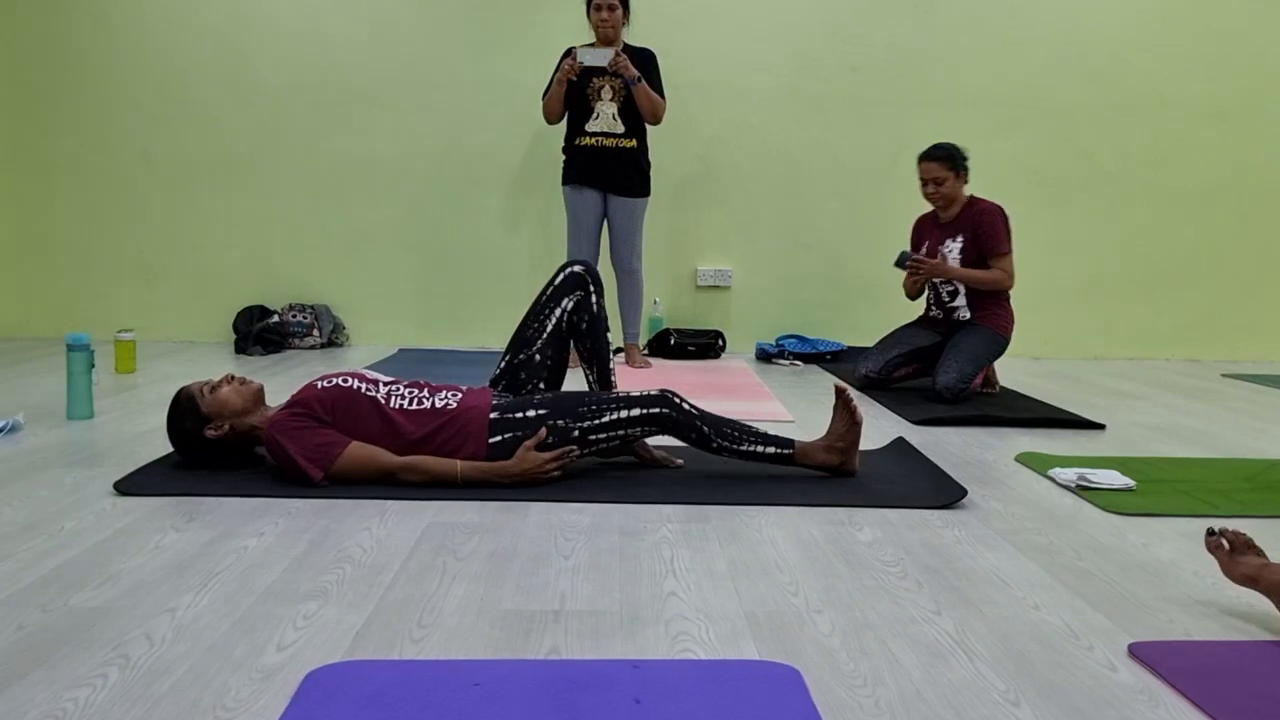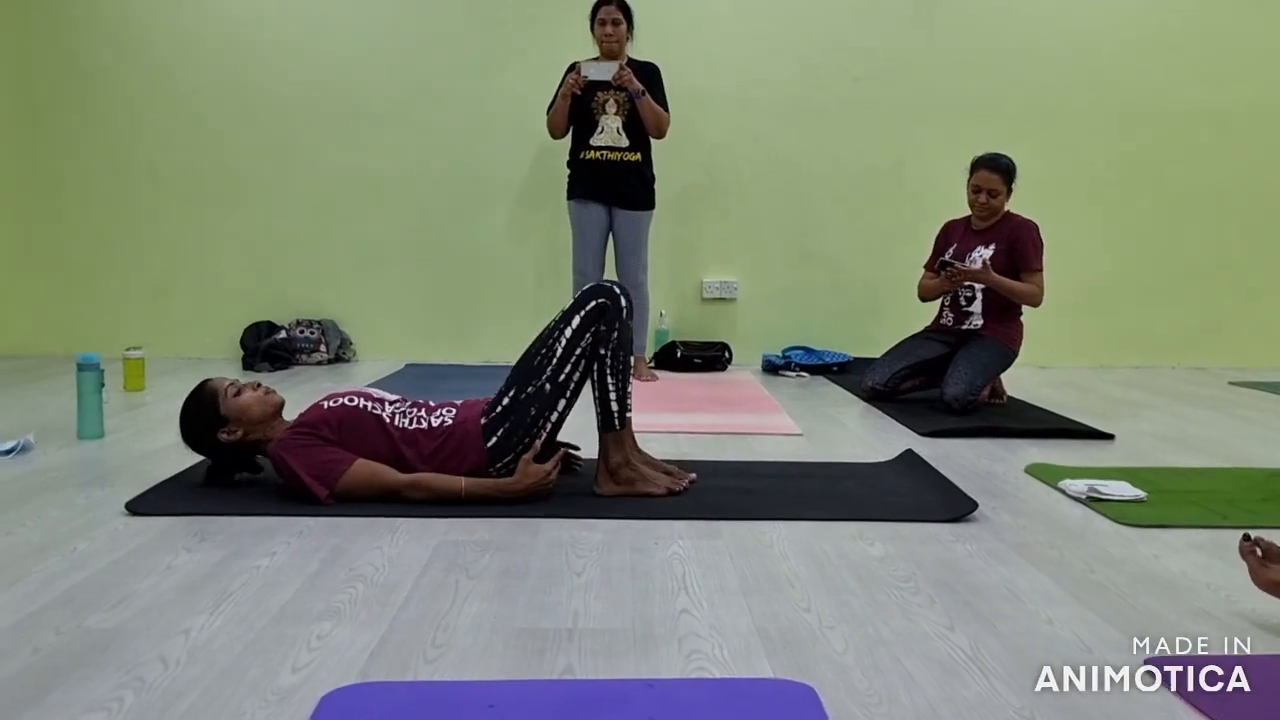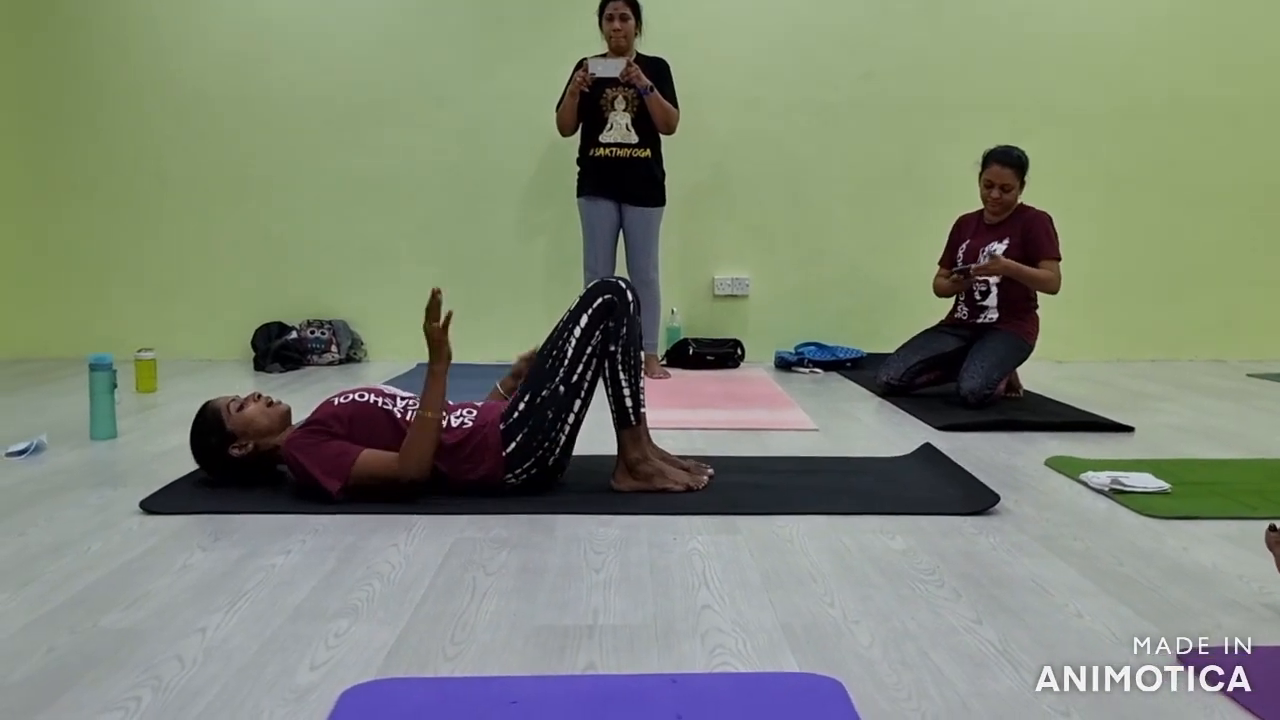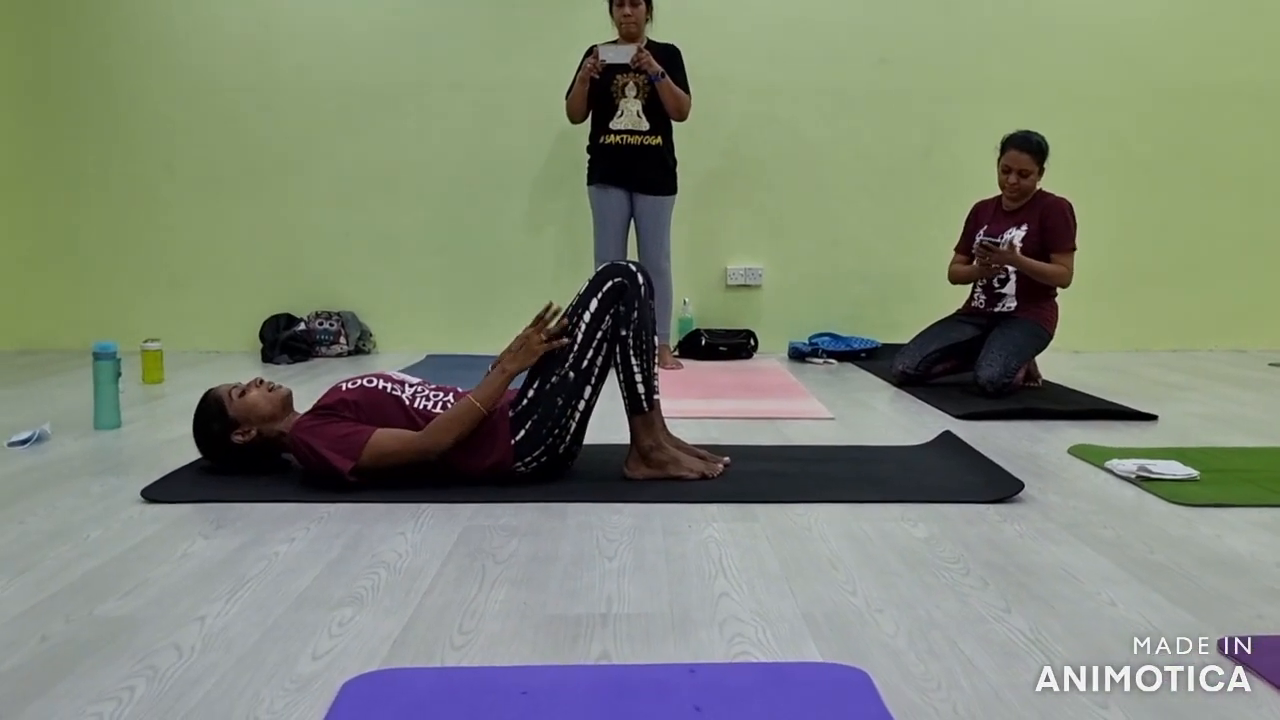
dt=1s
person 1, frame 1
left shoulder: (301, 411)
right shoulder: (288, 436)
right elbow: (400, 466)
right wrist: (502, 473)
left hip: (495, 403)
right hip: (493, 435)
left knee: (577, 277)
right knee: (664, 407)
left ankle: (613, 424)
right ankle: (814, 454)
person 1, frame 2
left shoulder: (308, 430)
right shoulder: (293, 453)
right elbow: (405, 485)
left wrist: (535, 438)
right wrist: (507, 487)
left hip: (485, 421)
right hip: (493, 446)
left knee: (608, 298)
right knee: (602, 305)
left ankle: (622, 453)
right ankle: (617, 469)
person 1, frame 3
left shoulder: (316, 434)
right shoulder: (306, 451)
right elbow: (413, 468)
left wrist: (508, 385)
right wrist: (438, 364)
left hip: (502, 430)
right hip: (518, 454)
left knee: (614, 294)
right knee: (607, 302)
left ankle: (640, 450)
right ankle: (635, 466)
person 1, frame 4
left shoulder: (321, 421)
right shoulder: (314, 438)
right elbow: (430, 443)
left wrist: (505, 361)
right wrist: (512, 368)
left hip: (514, 418)
right hip: (524, 440)
left knee: (626, 278)
right knee: (618, 286)
left ankle: (654, 437)
right ankle: (647, 451)
person 2, frame 1
left shoulder: (642, 58)
right shoulder: (573, 56)
left elbow: (656, 116)
right elbow: (551, 117)
left wrist: (632, 75)
right wrist: (561, 79)
left hip: (629, 176)
right hip: (581, 175)
left knee: (628, 263)
right knee: (580, 262)
left ankle: (632, 345)
person 2, frame 2
left shoulder: (647, 72)
right shoulder: (577, 71)
left elbow: (660, 130)
right elbow: (556, 131)
left wrist: (636, 89)
right wrist: (566, 93)
left hip: (634, 191)
right hip: (586, 190)
left knee: (634, 276)
right knee: (586, 275)
left ankle: (638, 358)
person 2, frame 3
left shoulder: (655, 67)
right shoulder: (586, 67)
left elbow: (669, 125)
right elbow: (565, 129)
left wrist: (644, 85)
right wrist: (574, 90)
left hip: (644, 187)
right hip: (596, 186)
left knee: (645, 273)
right knee: (597, 273)
left ankle: (650, 355)
person 2, frame 4
left shoulder: (667, 54)
right shoulder: (596, 54)
left elbow: (681, 112)
right elbow: (575, 116)
left wrist: (656, 71)
right wrist: (584, 77)
left hip: (655, 175)
right hip: (607, 175)
left knee: (656, 261)
right knee: (608, 262)
left ankle: (662, 345)
person 3, frame 1
left shoulder: (986, 215)
right shoulder: (923, 224)
left elbow: (1005, 279)
right elbow: (913, 292)
left wrist: (948, 271)
right wrist: (916, 278)
left hip: (984, 323)
right hip: (937, 322)
left knee: (948, 386)
right knee: (865, 374)
left ankle: (979, 368)
right ankle: (948, 361)
person 3, frame 2
left shoulder: (1021, 230)
right shoulder: (951, 230)
left elbow: (1035, 295)
right elbow: (923, 291)
left wrist: (989, 278)
right wrist: (944, 283)
left hip: (994, 335)
right hip: (945, 331)
left knee: (957, 396)
right knee: (874, 384)
left ankle: (985, 381)
right ankle: (955, 371)
person 3, frame 3
left shoulder: (1034, 222)
right shoulder: (964, 224)
left elbow: (1052, 283)
right elbow: (938, 285)
left wrist: (1007, 267)
right wrist: (955, 284)
left hip: (1009, 329)
right hip: (960, 325)
left knee: (973, 390)
right knee: (889, 378)
left ankle: (999, 375)
right ankle: (968, 364)
person 3, frame 4
left shoulder: (1054, 209)
right shoulder: (981, 210)
left elbow: (1064, 276)
right elbow: (954, 272)
left wrist: (1015, 260)
right wrist: (980, 269)
left hip: (1027, 317)
right hip: (977, 314)
left knee: (991, 379)
right knee: (904, 368)
left ankle: (1019, 365)
right ankle: (987, 354)
